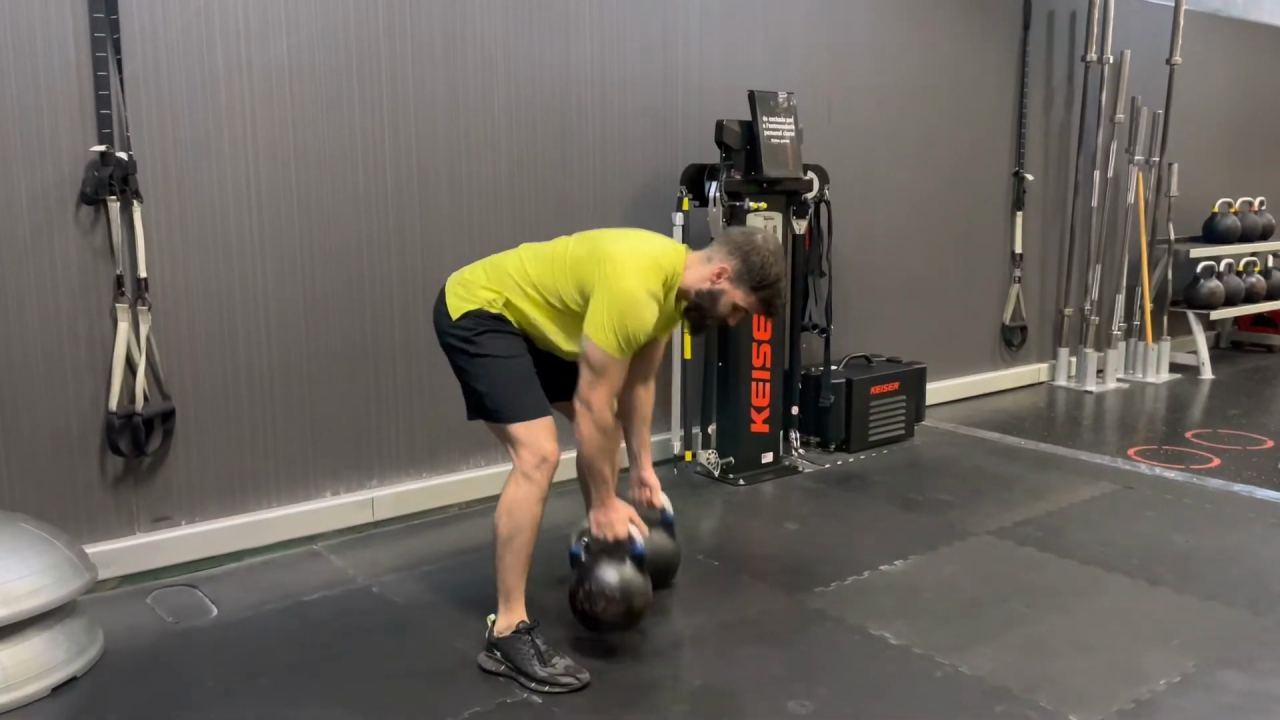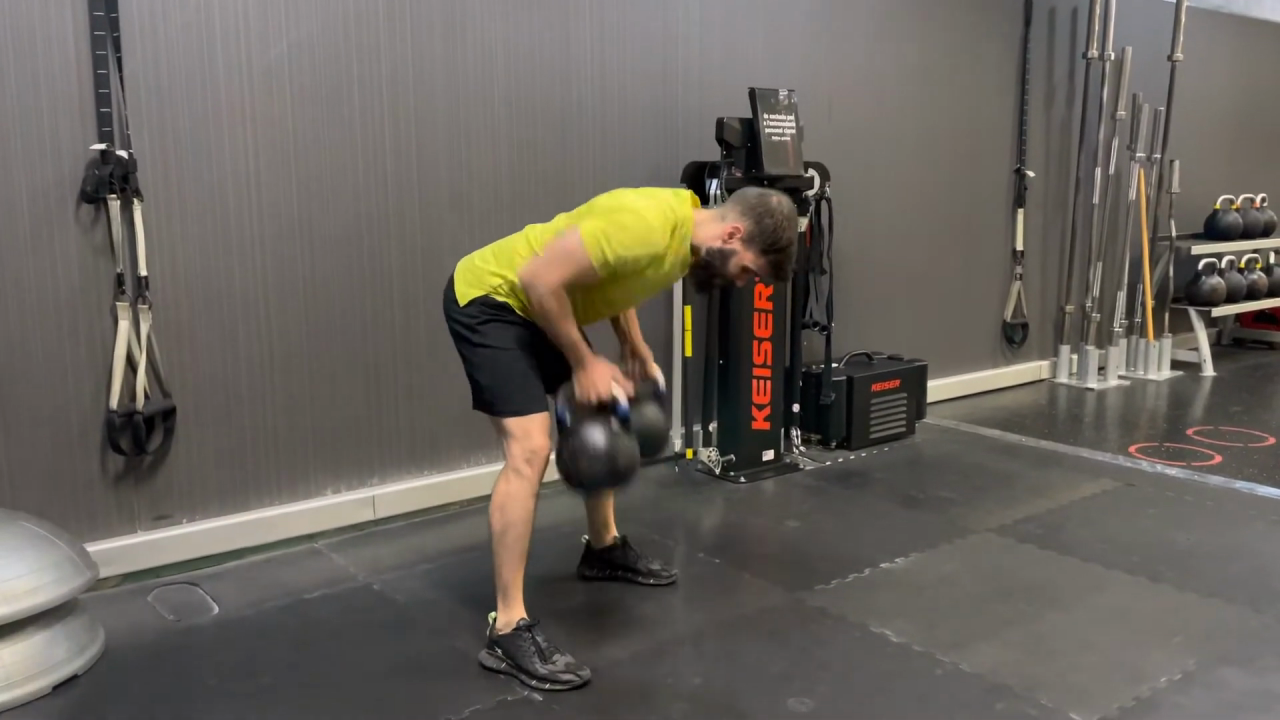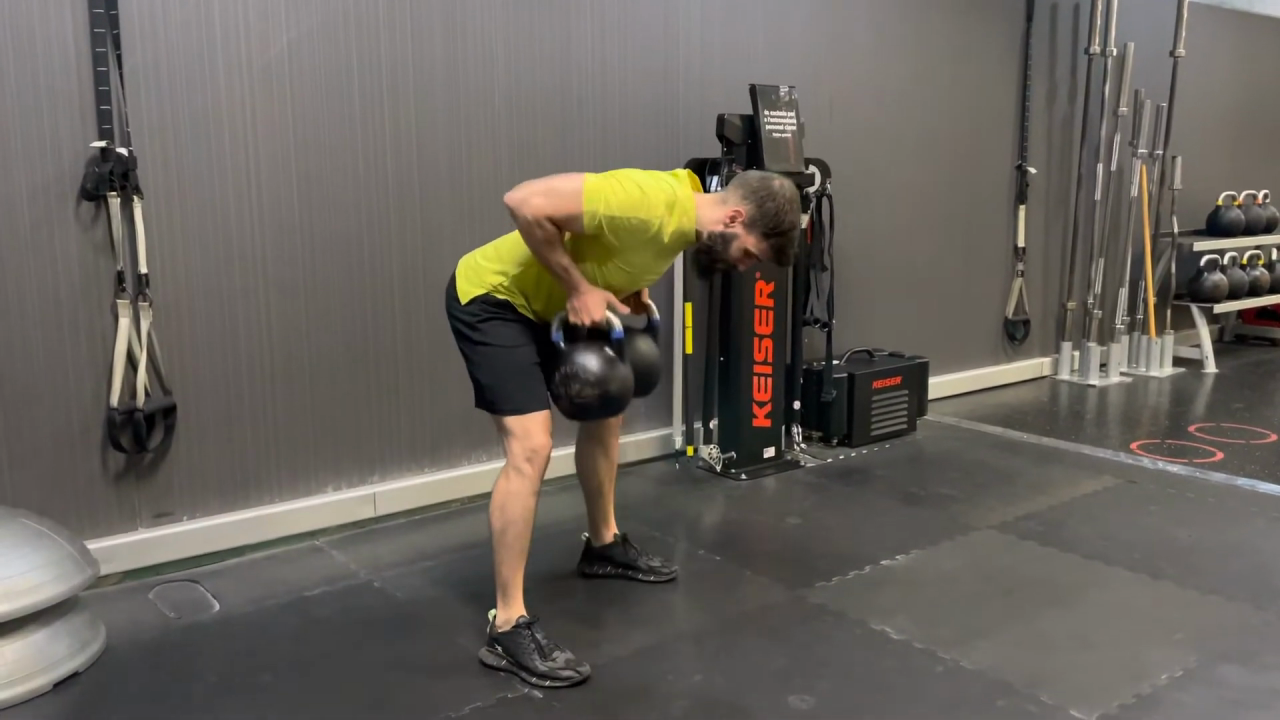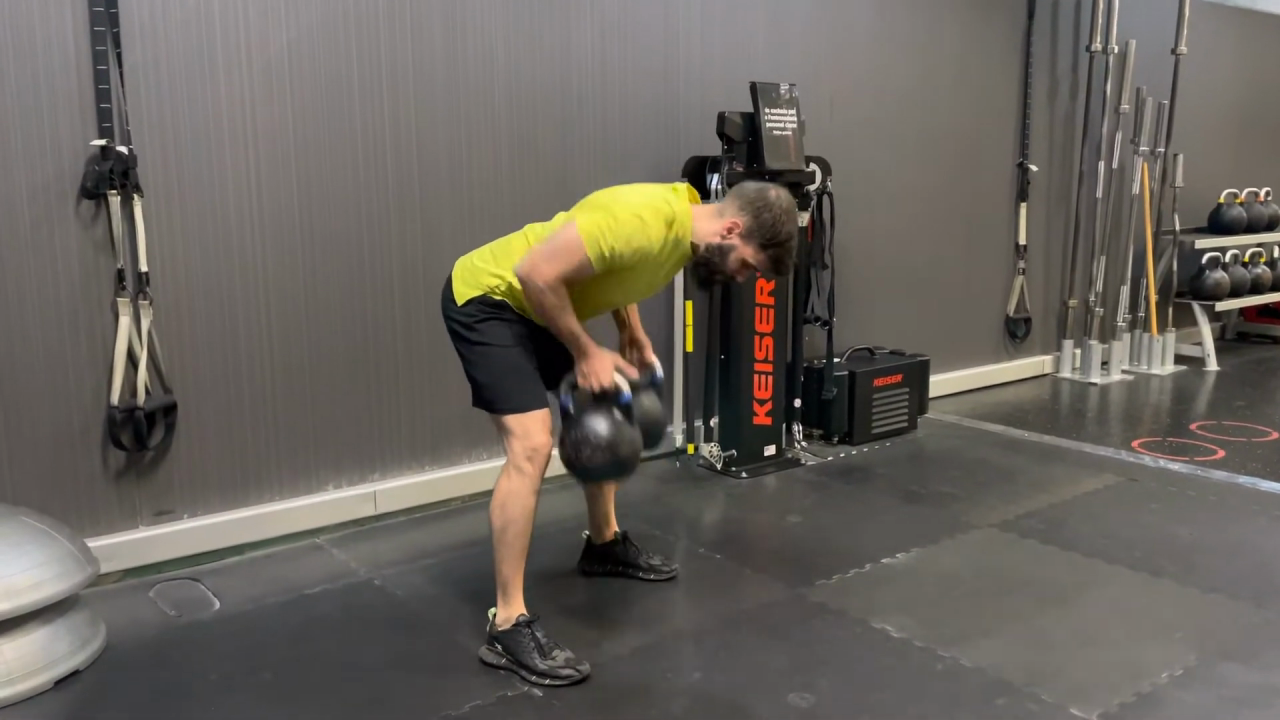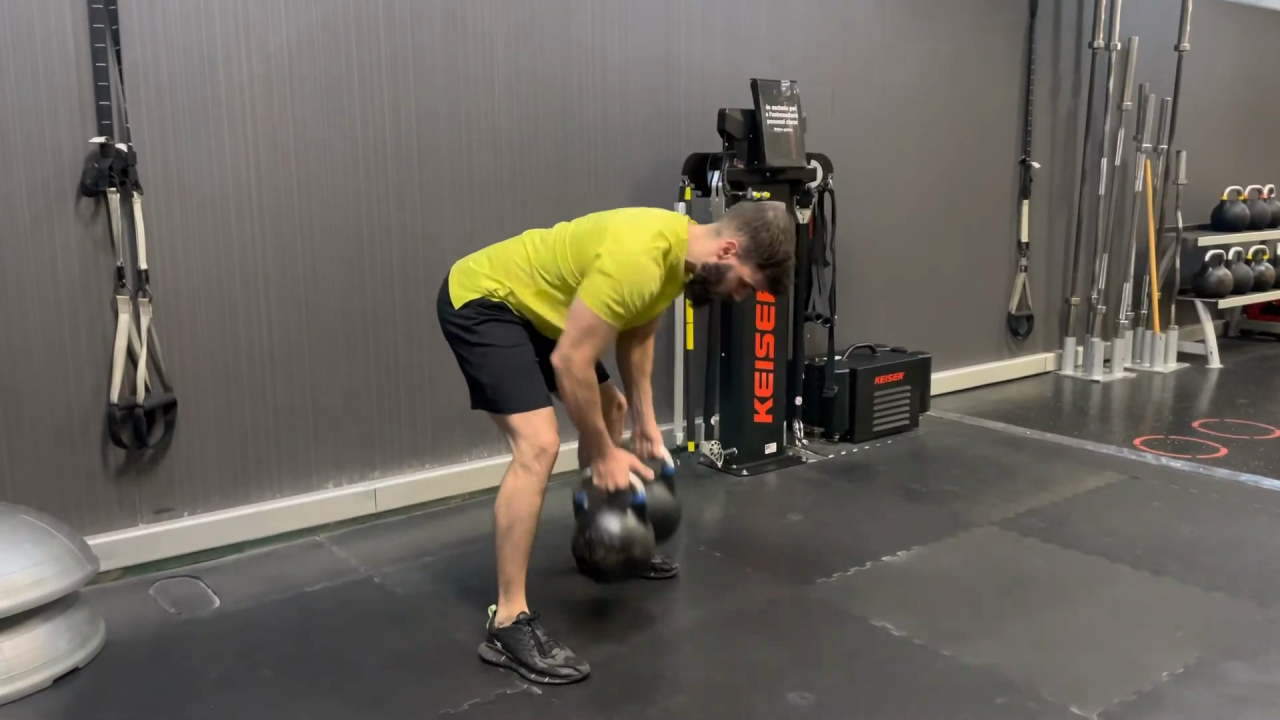
dt=0.2s
person 1, frame 1
left shoulder: (675, 279)
right shoulder: (635, 291)
left elbow: (641, 380)
right elbow: (593, 398)
left wrist: (643, 466)
right wrist: (603, 502)
left hip: (527, 316)
right hip: (479, 312)
left knee: (609, 423)
right knee: (538, 454)
right ankle: (507, 633)
person 1, frame 2
left shoulder: (684, 230)
right shoulder: (649, 225)
right elbow: (538, 279)
left wrist: (637, 354)
right wrist: (584, 365)
left hip: (534, 304)
right hip: (489, 298)
right knee: (530, 449)
left ankle: (603, 547)
right ankle: (508, 629)
person 1, frame 3
left shoulder: (687, 210)
right shoulder: (647, 203)
right elbow: (525, 202)
left wrist: (631, 287)
right wrist: (577, 288)
left hip: (542, 300)
right hip: (491, 296)
left knee: (604, 411)
right knee: (531, 447)
left ankle: (603, 544)
right ankle: (508, 626)
person 1, frame 4
left shoulder: (686, 222)
right shoulder: (643, 225)
right elbow: (533, 270)
left wrist: (635, 338)
right wrist: (586, 352)
left hip: (536, 302)
right hip: (486, 296)
right knee: (532, 446)
left ankle: (604, 543)
right ankle: (508, 626)
person 1, frame 5
left shoulder: (682, 250)
right shoulder: (637, 261)
left elbow: (637, 339)
right elbow: (571, 364)
left wrist: (647, 423)
right wrist: (602, 455)
left hip: (529, 302)
right hip: (480, 299)
left knee: (612, 408)
right knee: (538, 445)
right ankle: (508, 623)
